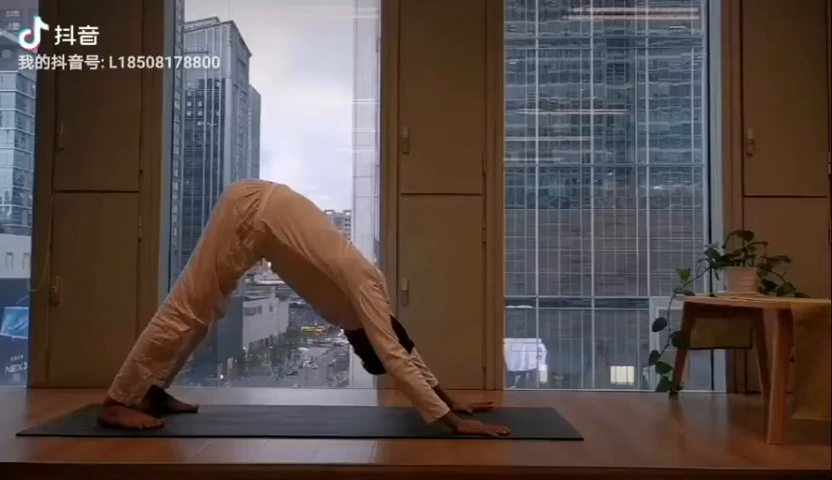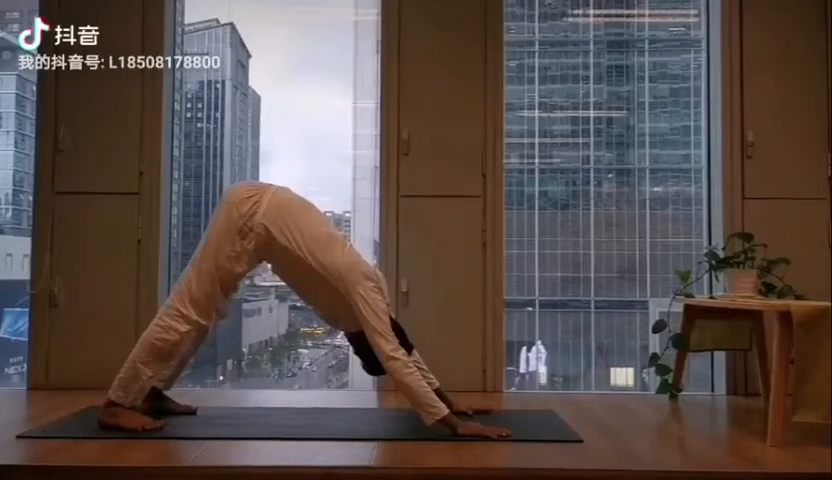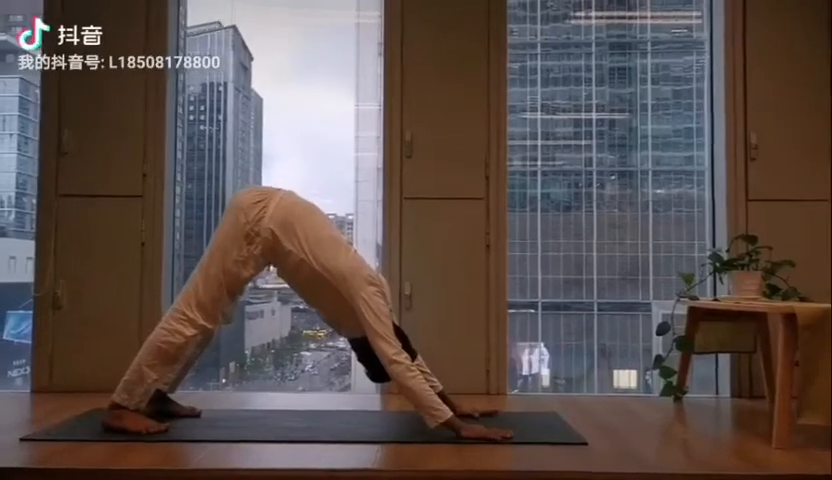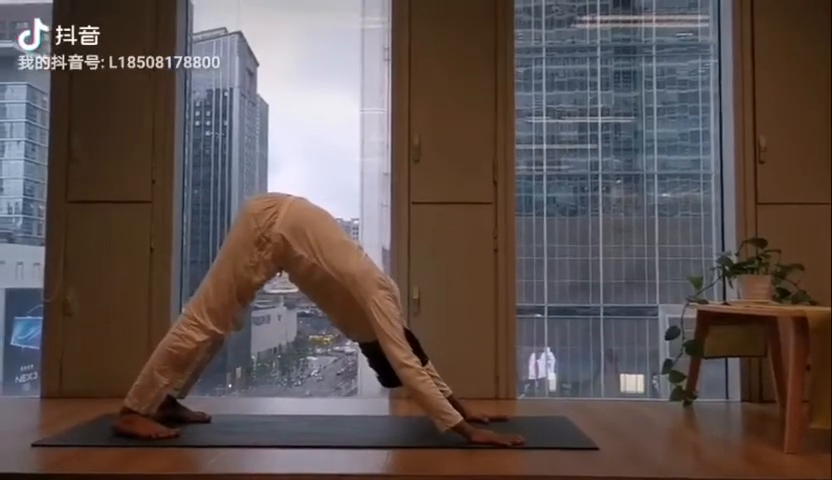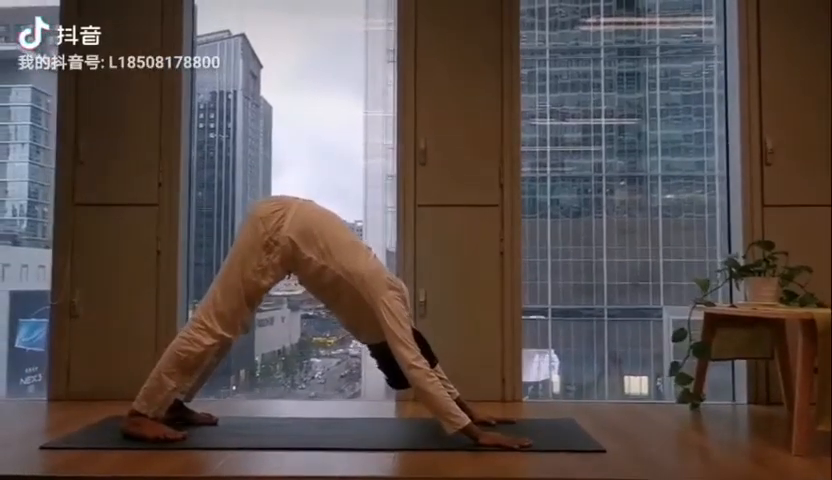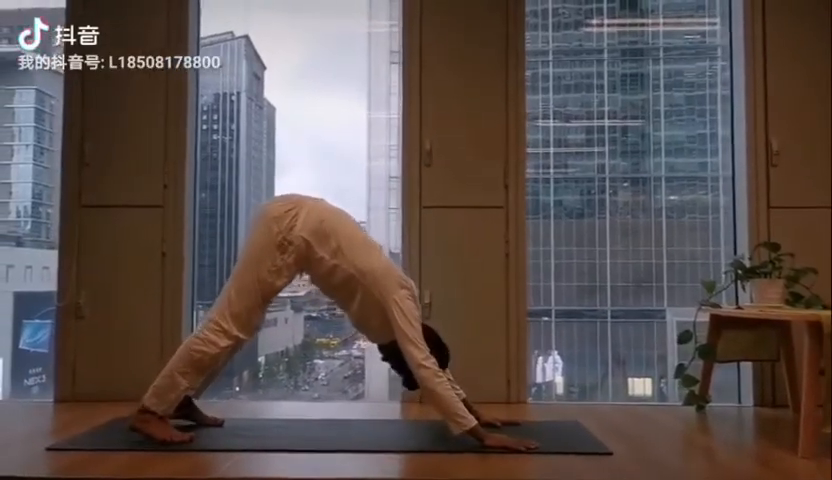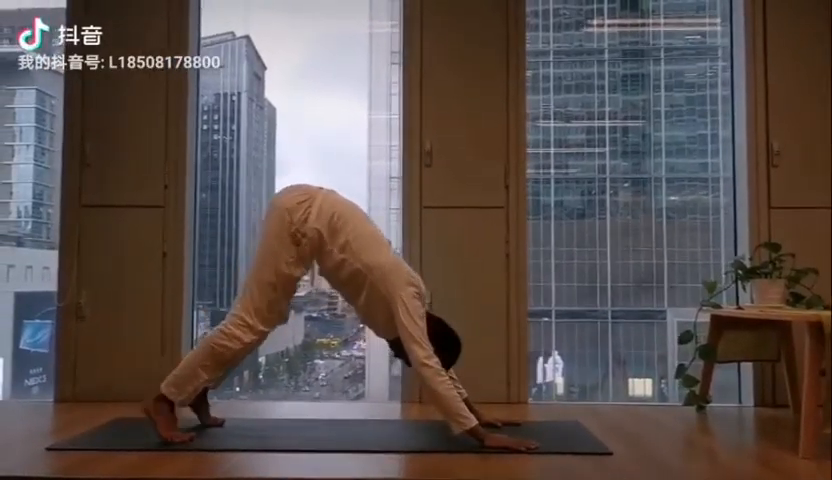
dt=0.5s
person 1, frame 1
left shoulder: (368, 291)
right shoulder: (363, 288)
left elbow: (405, 351)
right elbow: (395, 357)
left wrist: (451, 402)
right wrist: (453, 421)
left hip: (259, 211)
right hip: (249, 211)
left knee: (199, 310)
right knee: (189, 310)
left ankle: (151, 392)
right ankle: (118, 402)
person 1, frame 2
left shoulder: (368, 291)
right shoulder: (362, 290)
left elbow: (405, 352)
right elbow: (396, 360)
left wrist: (450, 403)
right wrist: (453, 422)
left hip: (262, 215)
right hip: (251, 213)
left knee: (199, 313)
right knee: (189, 311)
left ankle: (151, 393)
right ankle: (117, 404)
person 1, frame 3
left shoulder: (371, 294)
right shoulder: (365, 294)
left elbow: (407, 357)
right elbow: (398, 363)
left wrist: (454, 406)
right wrist: (455, 425)
left hip: (270, 219)
right hip: (259, 218)
left knee: (204, 316)
right knee: (196, 315)
left ankle: (155, 396)
right ankle: (123, 406)
person 1, frame 4
left shoulder: (381, 300)
right shoulder: (376, 298)
left elbow: (416, 360)
right elbow: (407, 367)
left wrist: (463, 410)
right wrist: (466, 429)
left hip: (279, 226)
right hip: (269, 224)
left knee: (216, 322)
right knee: (206, 320)
left ankle: (165, 400)
right ankle: (133, 410)
person 1, frame 5
left shoulder: (391, 301)
right shoulder: (385, 300)
left elbow: (424, 363)
right elbow: (417, 369)
left wrist: (469, 413)
right wrist: (474, 433)
left hip: (287, 227)
right hip: (277, 228)
left knee: (224, 326)
right knee: (215, 324)
left ankle: (172, 405)
right ankle: (142, 414)
person 1, frame 6
left shoulder: (399, 301)
right shoulder: (398, 300)
left elbow: (429, 366)
right elbow: (426, 370)
left wrist: (474, 414)
right wrist: (481, 434)
left hip: (297, 224)
right hip: (290, 224)
left knee: (236, 325)
right knee: (229, 325)
left ankle: (181, 400)
right ankle: (150, 411)
person 1, frame 7
left shoulder: (407, 298)
right shoulder: (405, 298)
left elbow: (435, 364)
right elbow: (428, 367)
left wrist: (474, 413)
right wrist: (480, 434)
left hip: (307, 211)
right hip: (302, 214)
left knee: (265, 318)
right knee: (252, 321)
left ankle: (196, 391)
right ankle: (166, 400)
